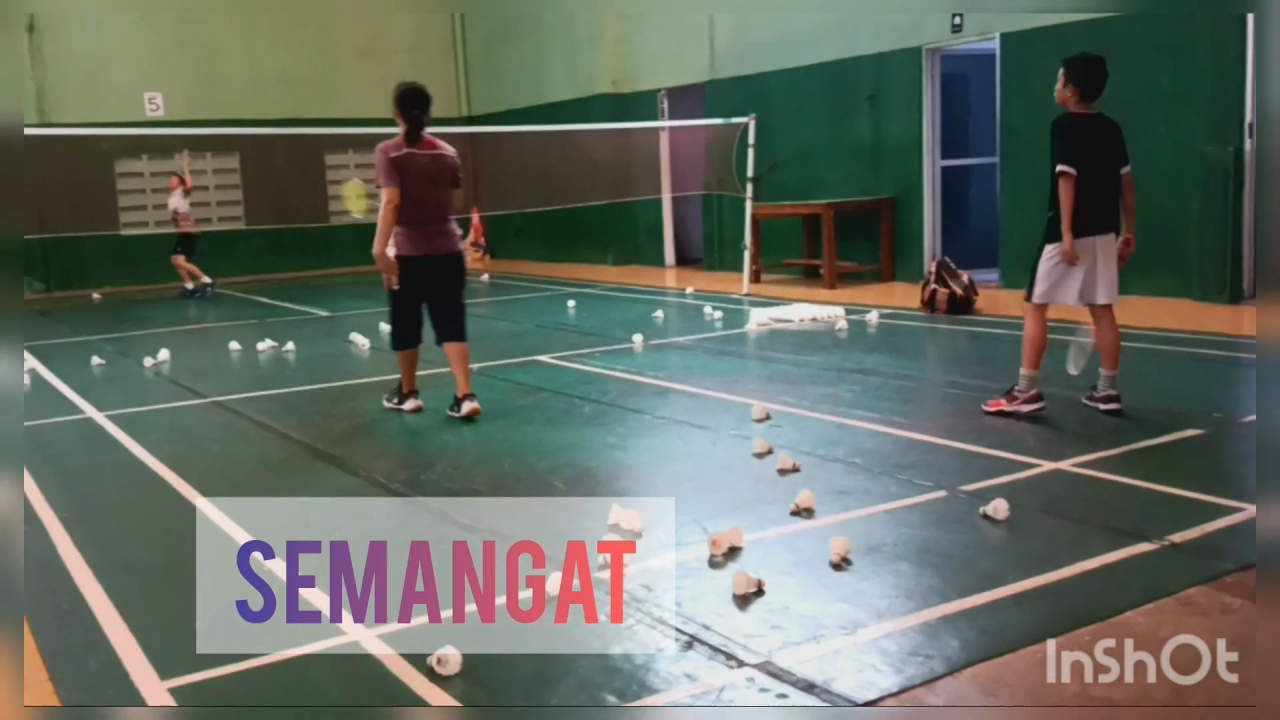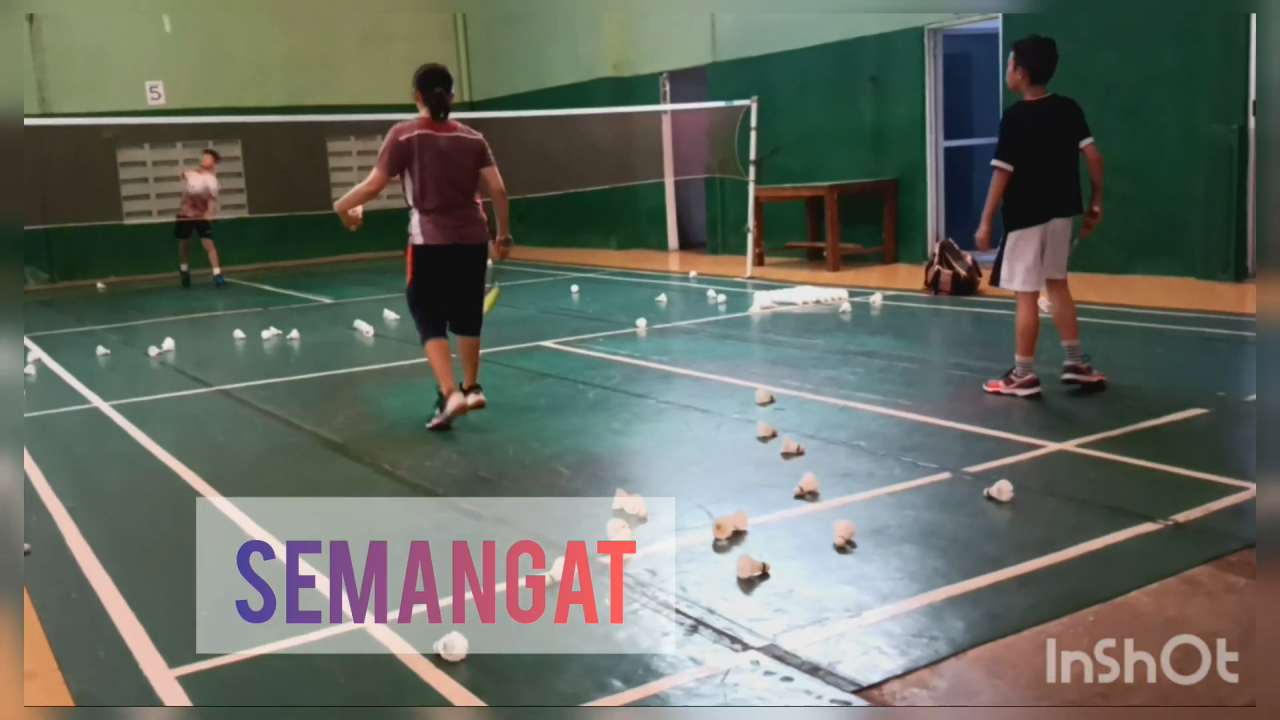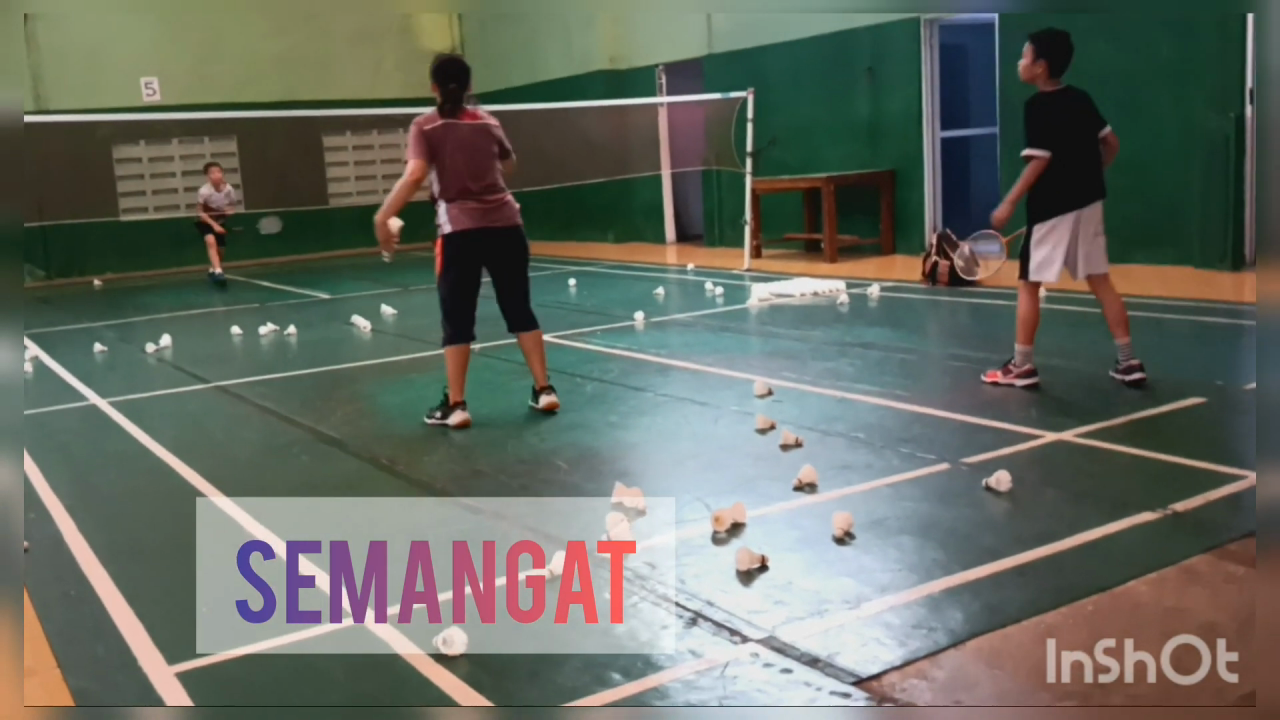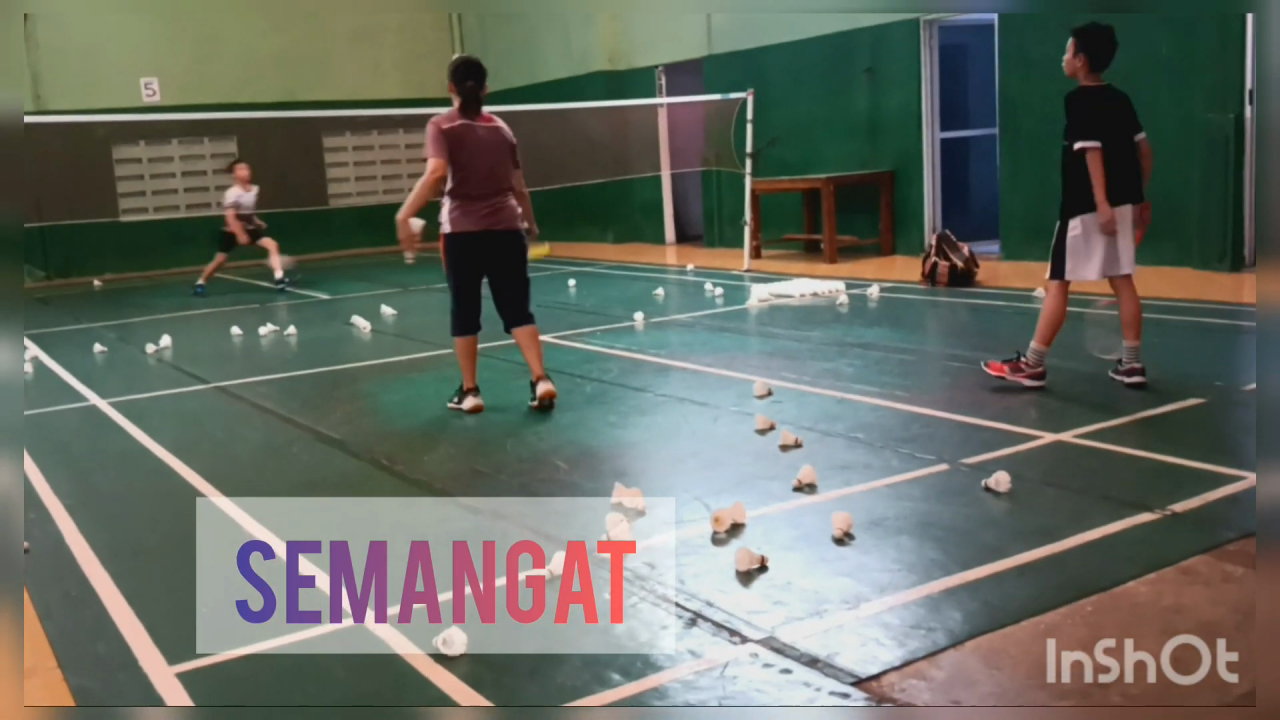
dt=0.5s
person 1, frame 1
left shoulder: (1065, 126)
right shoulder: (1112, 128)
left elbow: (1067, 179)
right elbow: (1126, 183)
left wrist: (1066, 232)
right wrist: (1128, 231)
left hip: (1070, 233)
right hip: (1103, 232)
left knee: (1036, 307)
right knee: (1102, 310)
left ankle: (1026, 390)
right ankle: (1108, 390)
person 1, frame 2
left shoulder: (1015, 117)
right shoulder: (1069, 109)
left elbow: (1002, 173)
right elbow: (1095, 157)
left wrist: (985, 222)
right wrist: (1095, 203)
left hip: (1025, 217)
right hip: (1063, 211)
left knee: (1026, 294)
right knee: (1057, 284)
left ankle: (1024, 376)
right ankle: (1074, 361)
person 1, frame 3
left shoulder: (1037, 106)
right shoulder: (1081, 99)
left elbow: (1040, 161)
right elbow: (1111, 144)
left wrist: (1008, 203)
left hip: (1053, 208)
right hip: (1089, 202)
left knee: (1028, 285)
right knee: (1100, 282)
left ankle: (1022, 365)
right ankle: (1129, 361)
person 1, frame 4
left shoulder: (1078, 100)
right shoulder: (1121, 99)
left elbow: (1092, 153)
right elbow: (1144, 151)
left wrist: (1100, 204)
right wrist: (1142, 198)
left hip: (1088, 207)
right hip: (1123, 203)
left knee: (1058, 284)
right knee: (1123, 281)
left ankle: (1033, 364)
right ankle: (1131, 363)
person 2, frame 1
left shoulder: (389, 152)
right shoulder: (448, 153)
left elbow: (390, 202)
right elbow: (455, 204)
left wrist: (380, 246)
left hip: (407, 252)
right hip: (448, 250)
left knee: (406, 324)
right knee: (451, 321)
left ankle: (407, 393)
right ankle: (466, 396)
person 2, frame 2
left shoulder: (404, 135)
right shoulder: (472, 138)
left elbow: (374, 184)
right elbow: (498, 189)
left wrist: (342, 205)
right wrist: (503, 232)
left hip: (430, 242)
right hip: (472, 239)
left knee: (430, 320)
right knee: (468, 316)
left ankle: (450, 395)
right ankle: (471, 388)
person 2, frame 3
left shoulder: (425, 127)
right shoulder: (488, 123)
left elbow: (414, 176)
right elbow: (509, 165)
left wrist: (382, 217)
left hip: (460, 231)
right hip: (506, 225)
left knee: (457, 319)
right knee: (520, 311)
left ankle: (455, 405)
right ankle: (544, 390)
person 2, frame 4
left shoulder: (443, 126)
right shoulder: (501, 130)
left elbow: (435, 175)
right elbow: (518, 186)
left wrist: (404, 215)
right wrist: (528, 222)
left hip: (463, 231)
right hip: (506, 228)
left knee: (464, 311)
right knee: (518, 310)
left ankle: (469, 391)
right ankle: (540, 381)
